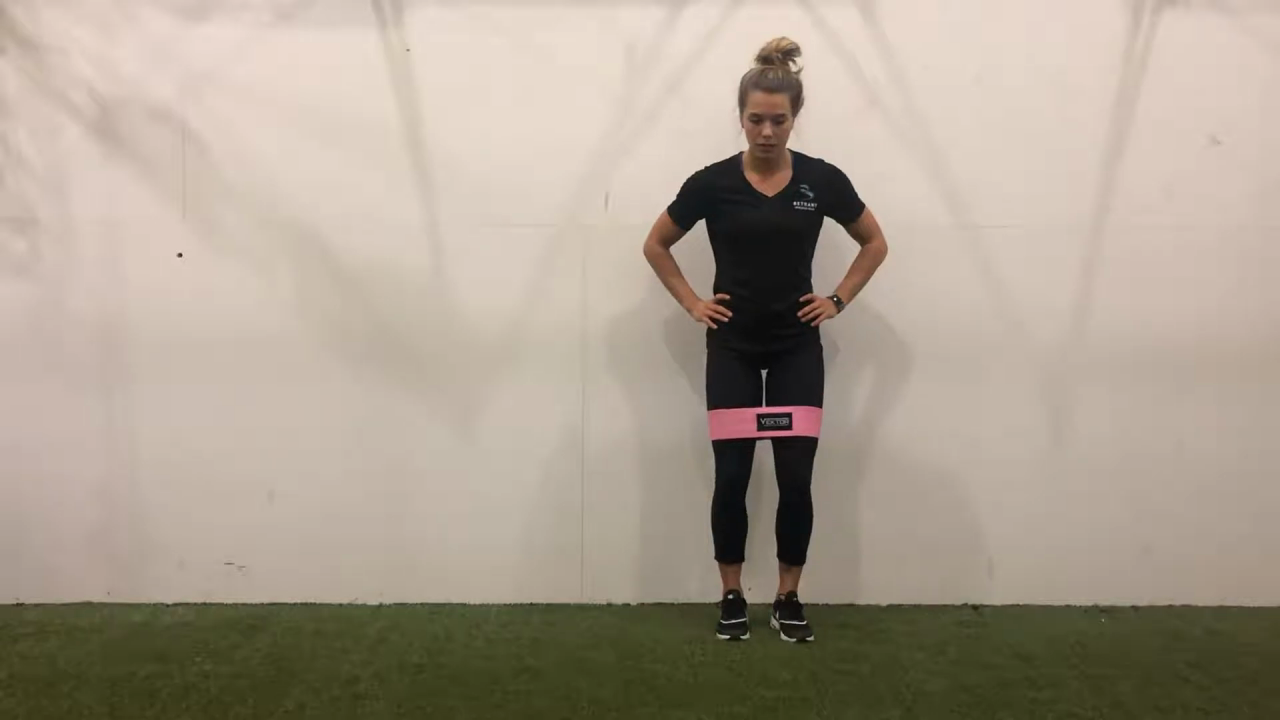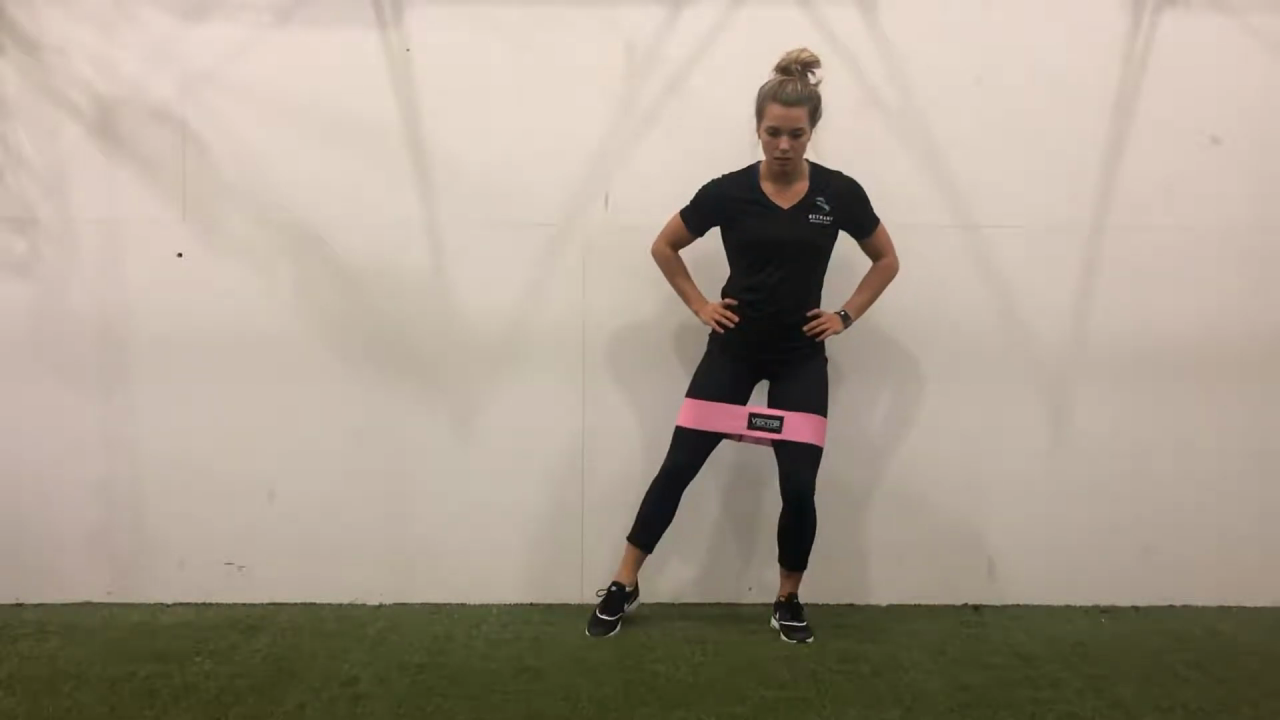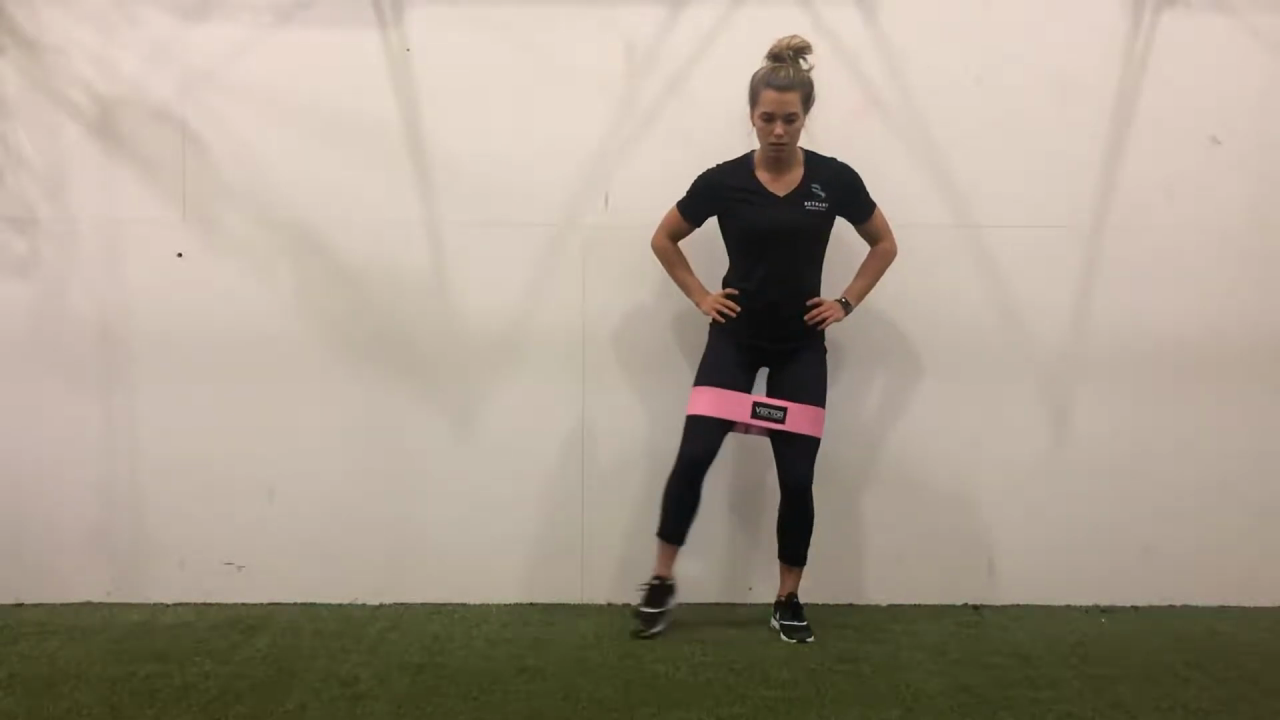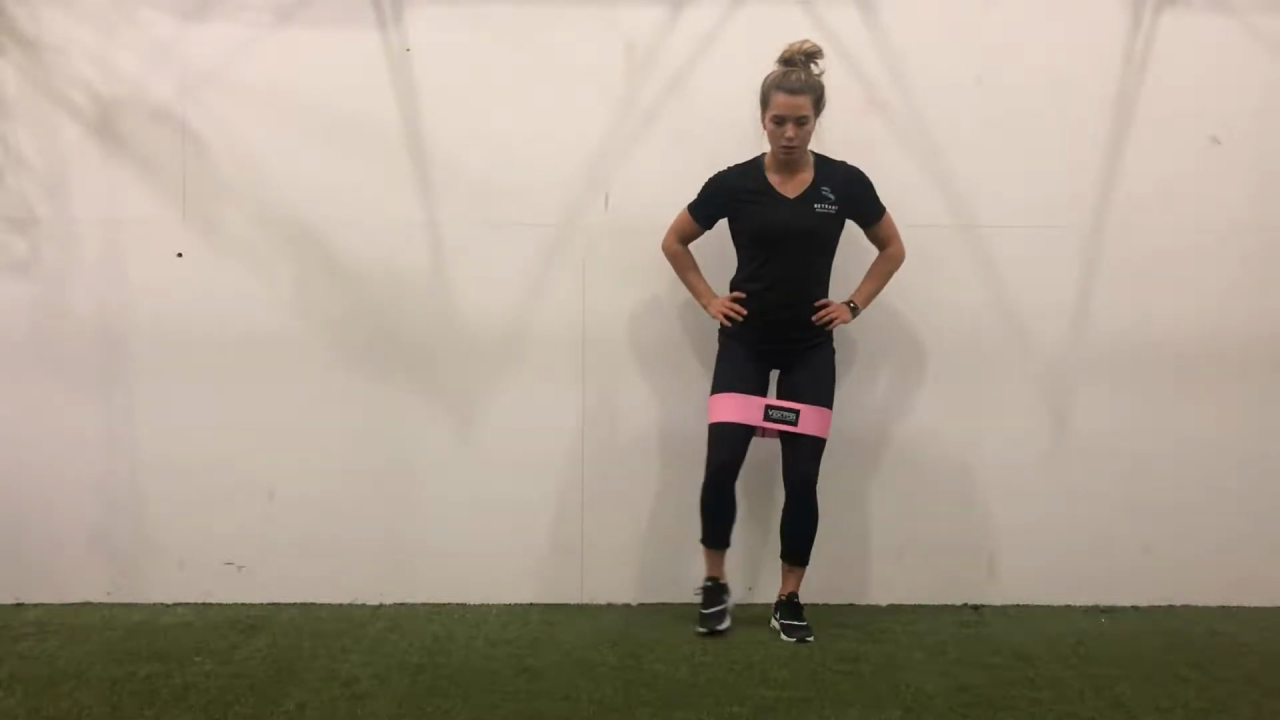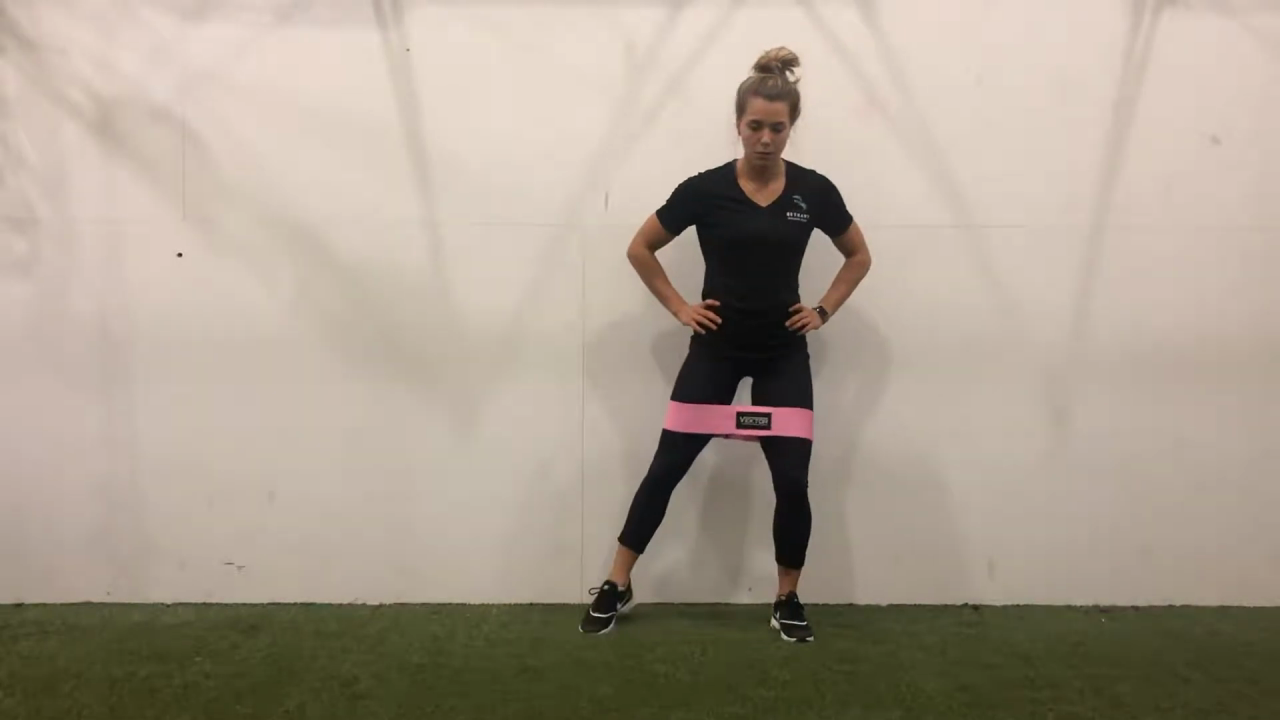
dt=1s
person 1, frame 1
left shoulder: (822, 179)
right shoulder: (713, 182)
left elbow: (874, 244)
right elbow: (655, 246)
left wrist: (837, 300)
right wrist: (692, 302)
left hip: (797, 348)
right hip: (732, 347)
left knee: (796, 480)
right knee: (731, 477)
left ankle: (788, 599)
right ankle: (732, 596)
person 1, frame 2
left shoulder: (839, 192)
right shoulder: (727, 191)
left elbow: (886, 261)
right elbow: (663, 247)
left wrist: (845, 316)
right wrist: (699, 305)
left hip: (801, 359)
right hip: (732, 350)
left knee: (799, 488)
right knee: (678, 468)
left ankle: (788, 601)
right ankle: (622, 587)
person 1, frame 3
left shoulder: (835, 178)
right shoulder: (723, 181)
left elbow: (884, 245)
right elbow: (663, 239)
left wrist: (846, 301)
right wrist: (699, 295)
left hip: (801, 346)
right hip: (734, 337)
left knee: (797, 480)
right knee: (693, 457)
left ankle: (788, 602)
right ankle: (661, 581)
person 1, frame 4
left shoulder: (844, 182)
right shoulder: (734, 182)
left elbow: (892, 249)
right elbow: (674, 242)
left wrist: (854, 305)
right wrist: (709, 299)
left hip: (810, 350)
right hip: (744, 343)
left knee: (801, 480)
right knee: (721, 466)
left ankle: (789, 600)
right ankle: (714, 585)
person 1, frame 5
left shoulder: (814, 191)
right shoulder: (704, 189)
left elbow: (858, 257)
right elbow: (640, 249)
left wrist: (823, 311)
right wrist: (678, 306)
left hip: (783, 355)
right hip: (715, 350)
left knee: (793, 484)
right knee: (667, 469)
left ankle: (788, 600)
right ankle: (616, 586)
